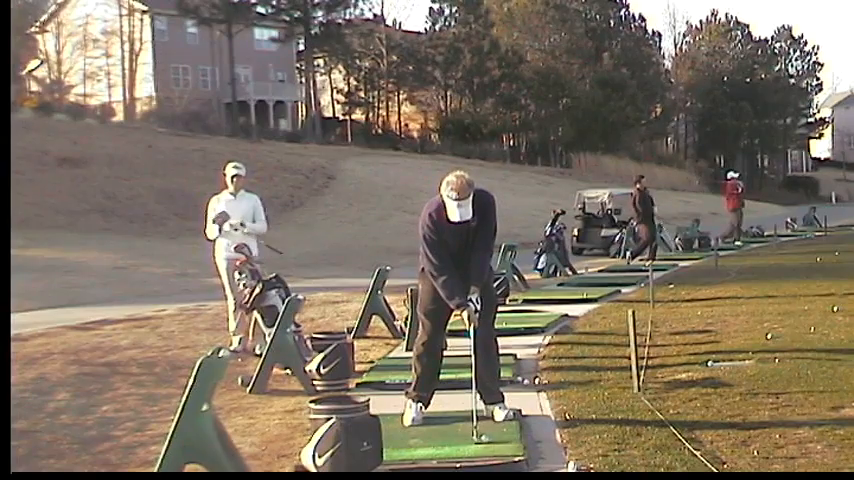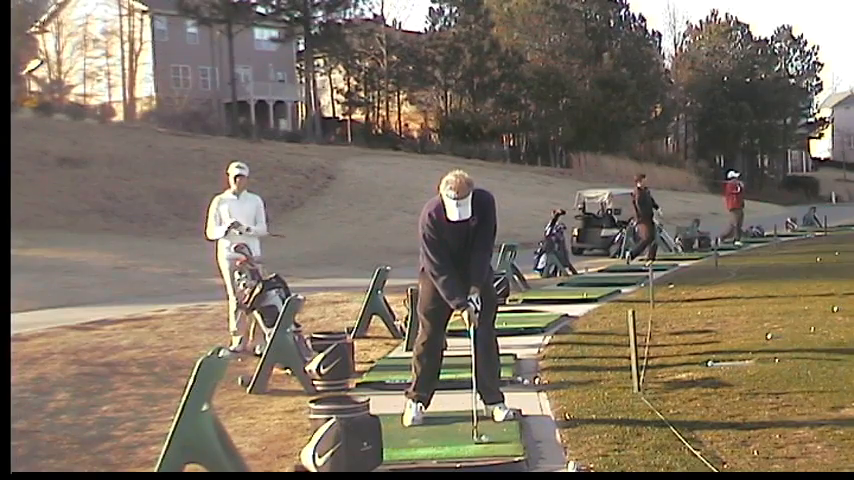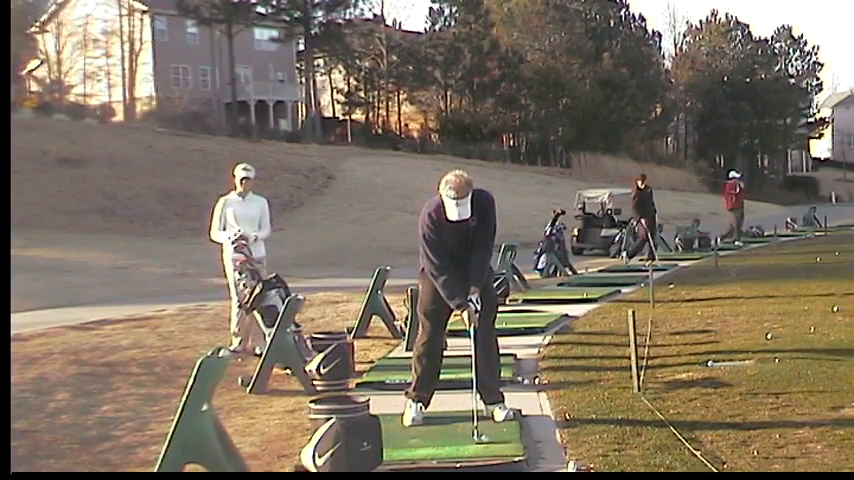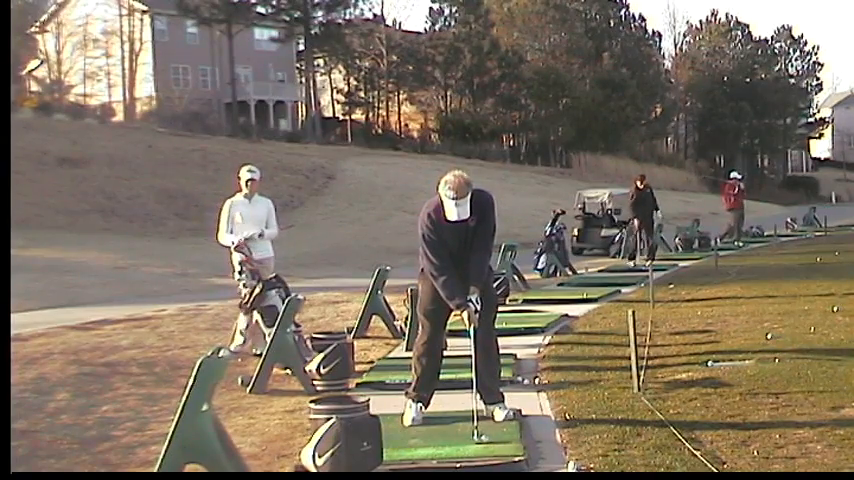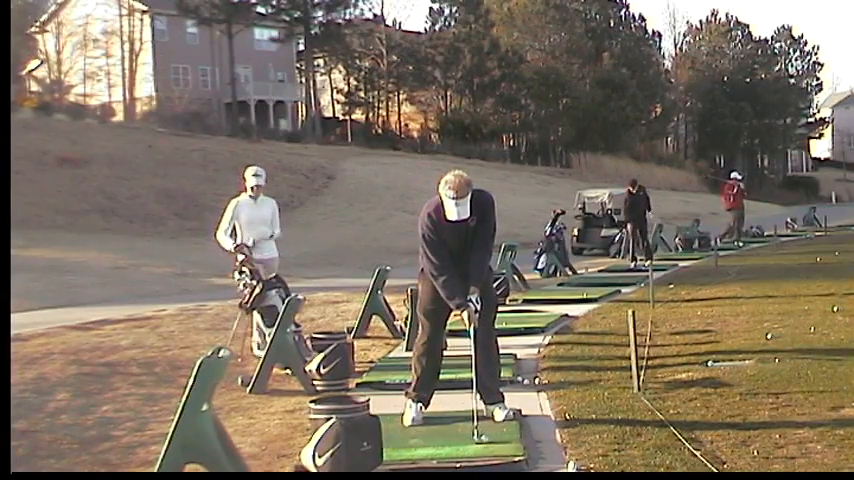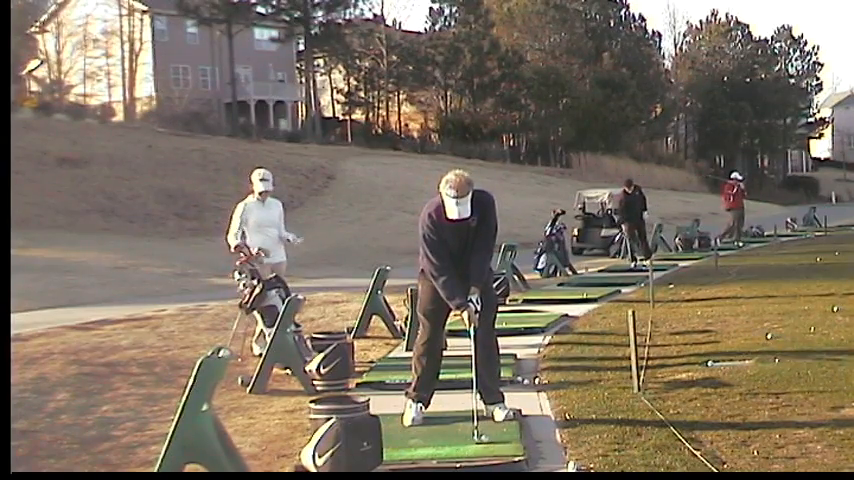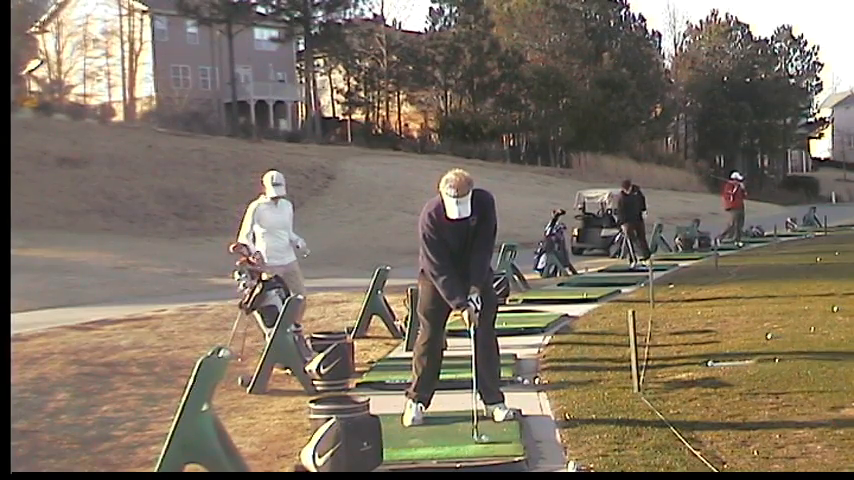
dt=0.4s
person 1, frame 1
left shoulder: (486, 202)
right shoulder: (431, 216)
left elbow: (484, 249)
right elbow: (437, 267)
left wrist: (474, 291)
right wrist: (460, 304)
left hip: (477, 273)
right hip: (438, 276)
left knee: (485, 335)
right knee: (429, 336)
left ankle: (493, 399)
right ankle: (416, 399)
person 1, frame 2
left shoulder: (485, 202)
right shoulder: (430, 215)
left elbow: (483, 248)
right elbow: (437, 267)
left wrist: (475, 290)
right wrist: (460, 304)
left hip: (477, 273)
right hip: (438, 276)
left knee: (485, 335)
right knee: (429, 336)
left ankle: (493, 399)
right ankle: (416, 399)
person 1, frame 3
left shoulder: (485, 202)
right shoulder: (430, 215)
left elbow: (483, 249)
right elbow: (438, 267)
left wrist: (475, 290)
right wrist: (460, 304)
left hip: (477, 273)
right hip: (438, 276)
left knee: (485, 335)
right knee: (429, 336)
left ankle: (493, 399)
right ankle: (416, 400)
person 1, frame 4
left shoulder: (484, 202)
right shoulder: (429, 215)
left elbow: (483, 249)
right elbow: (437, 267)
left wrist: (474, 290)
right wrist: (459, 304)
left hip: (477, 273)
right hip: (437, 277)
left knee: (485, 335)
right knee: (429, 336)
left ankle: (493, 399)
right ankle: (416, 399)
person 1, frame 5
left shoulder: (484, 202)
right shoulder: (430, 215)
left elbow: (483, 249)
right elbow: (437, 267)
left wrist: (474, 291)
right wrist: (459, 304)
left hip: (476, 273)
right hip: (437, 276)
left knee: (485, 335)
right knee: (429, 336)
left ankle: (493, 399)
right ankle: (416, 400)
person 1, frame 6
left shoulder: (485, 203)
right shoulder: (430, 216)
left elbow: (484, 249)
right elbow: (438, 268)
left wrist: (475, 291)
right wrist: (460, 304)
left hip: (476, 275)
right hip: (437, 277)
left knee: (485, 335)
right knee: (429, 335)
left ankle: (493, 400)
right ankle: (416, 400)
person 1, frame 7
left shoulder: (485, 202)
right shoulder: (430, 215)
left elbow: (483, 249)
right elbow: (438, 267)
left wrist: (475, 291)
right wrist: (460, 304)
left hip: (477, 274)
right hip: (437, 276)
left knee: (485, 335)
right knee: (429, 335)
left ankle: (493, 400)
right ankle: (416, 400)
person 2, frame 1
left shoulder: (253, 200)
right shoulder: (216, 201)
left elbow: (262, 227)
right elbow: (210, 234)
left wrist: (240, 224)
right wrist: (218, 224)
left hip: (249, 255)
right hip: (226, 255)
right knee: (233, 298)
right ankle: (238, 341)
person 2, frame 2
left shoulder: (255, 201)
right shoulder: (219, 201)
left elbow: (262, 229)
right elbow: (210, 233)
left wrist: (245, 229)
right wrist: (226, 228)
left hip: (252, 255)
right hip: (228, 255)
right knee: (235, 298)
right ankle: (238, 340)
person 2, frame 3
left shoulder: (261, 202)
right shoulder: (225, 202)
left elbow: (266, 230)
right elbow: (215, 233)
left wrist: (253, 237)
right wrist: (231, 236)
left hip: (257, 256)
right hip: (234, 257)
right knee: (238, 299)
right ankle: (238, 341)
person 2, frame 4
left shoulder: (266, 203)
right shoulder: (231, 204)
left elbow: (274, 231)
right elbow: (222, 236)
left wrist: (258, 233)
right wrist: (236, 240)
left hip: (265, 257)
right hip: (243, 258)
left ankle: (260, 343)
right ankle: (240, 341)
person 2, frame 5
left shoulder: (271, 203)
right shoulder: (236, 204)
left elbow: (277, 231)
right elbow: (221, 233)
left wrist: (269, 235)
right wrist: (233, 246)
left hip: (270, 257)
right hip: (249, 258)
left ankle: (263, 339)
right ankle: (260, 342)
person 2, frame 6
left shoulder: (277, 205)
right shoulder: (244, 207)
right elbow: (232, 236)
left wrist: (290, 237)
right wrist: (243, 249)
left hip: (279, 260)
right hip: (258, 263)
left ankle: (260, 343)
person 2, frame 7
left shoulder: (287, 206)
right shoulder: (256, 208)
right elbow: (243, 238)
left wrist: (299, 242)
right wrist: (254, 252)
left hip: (289, 262)
right hip: (268, 265)
